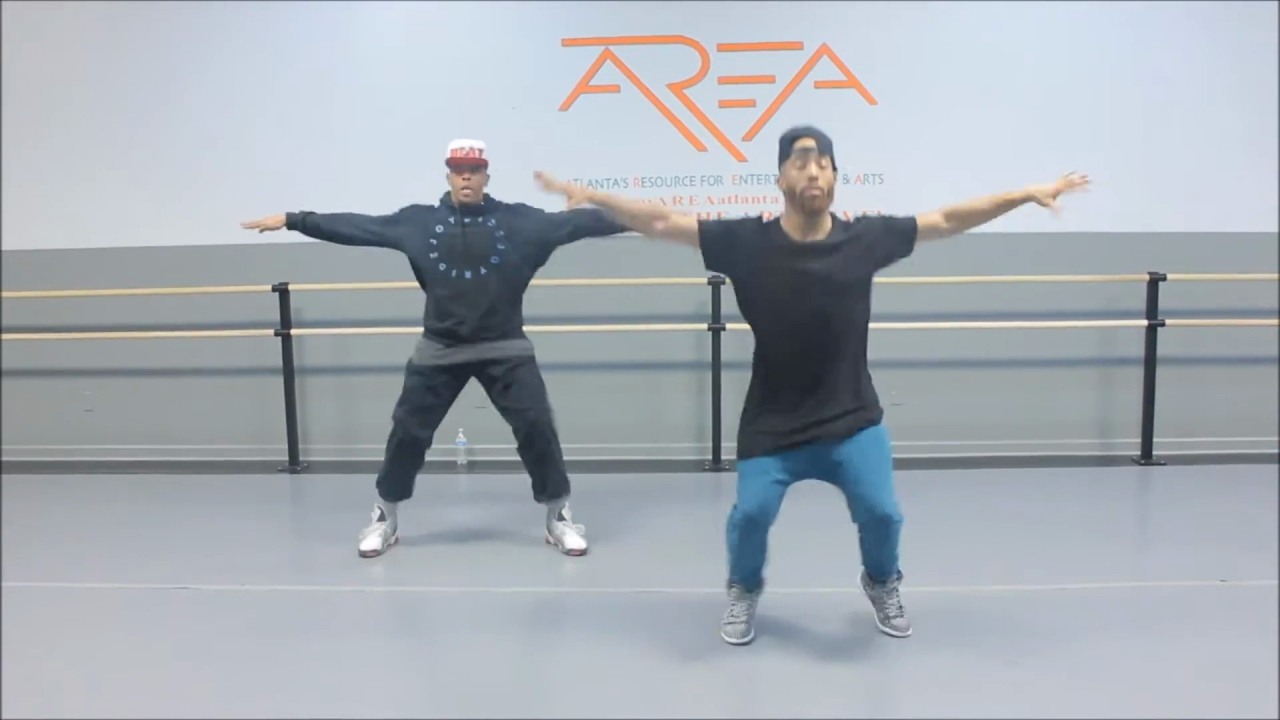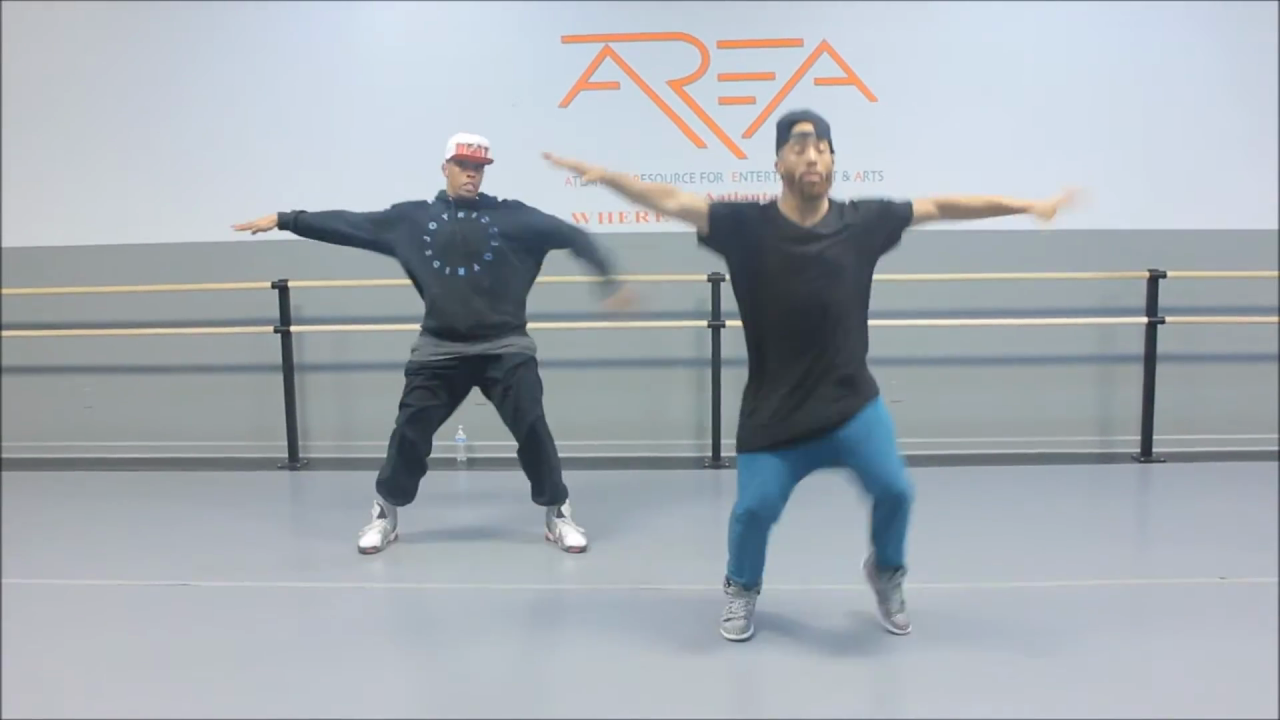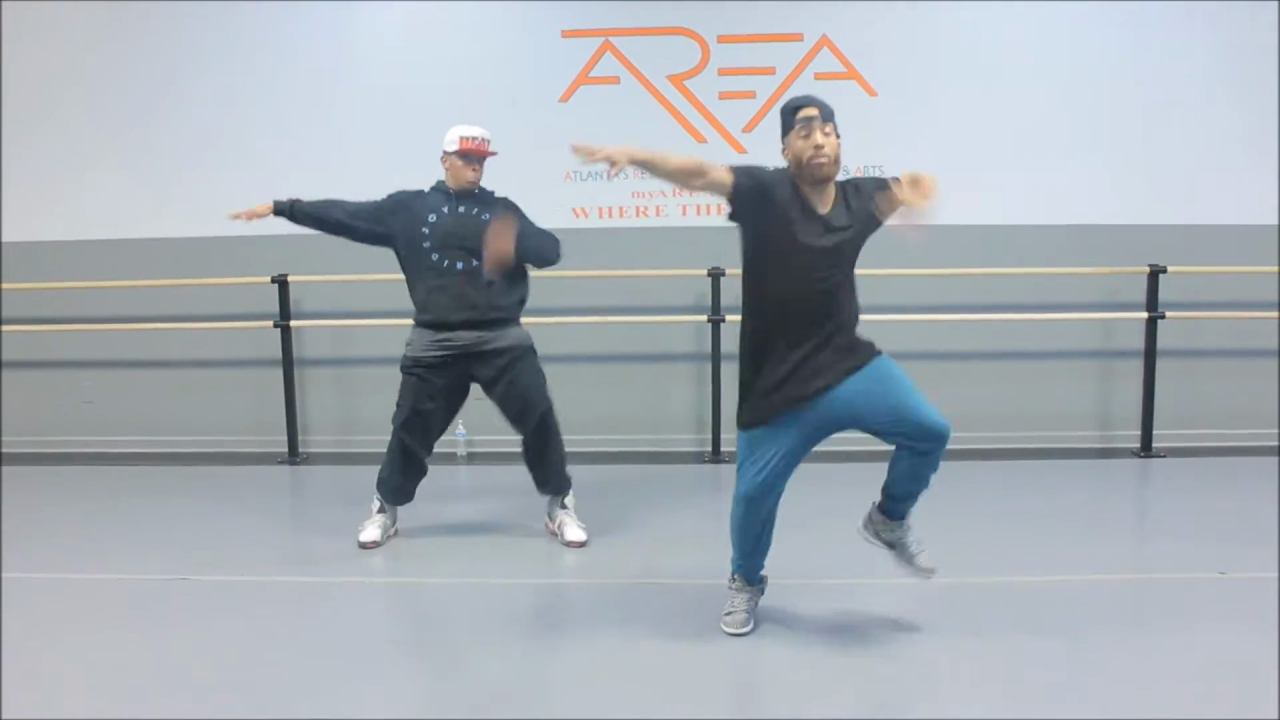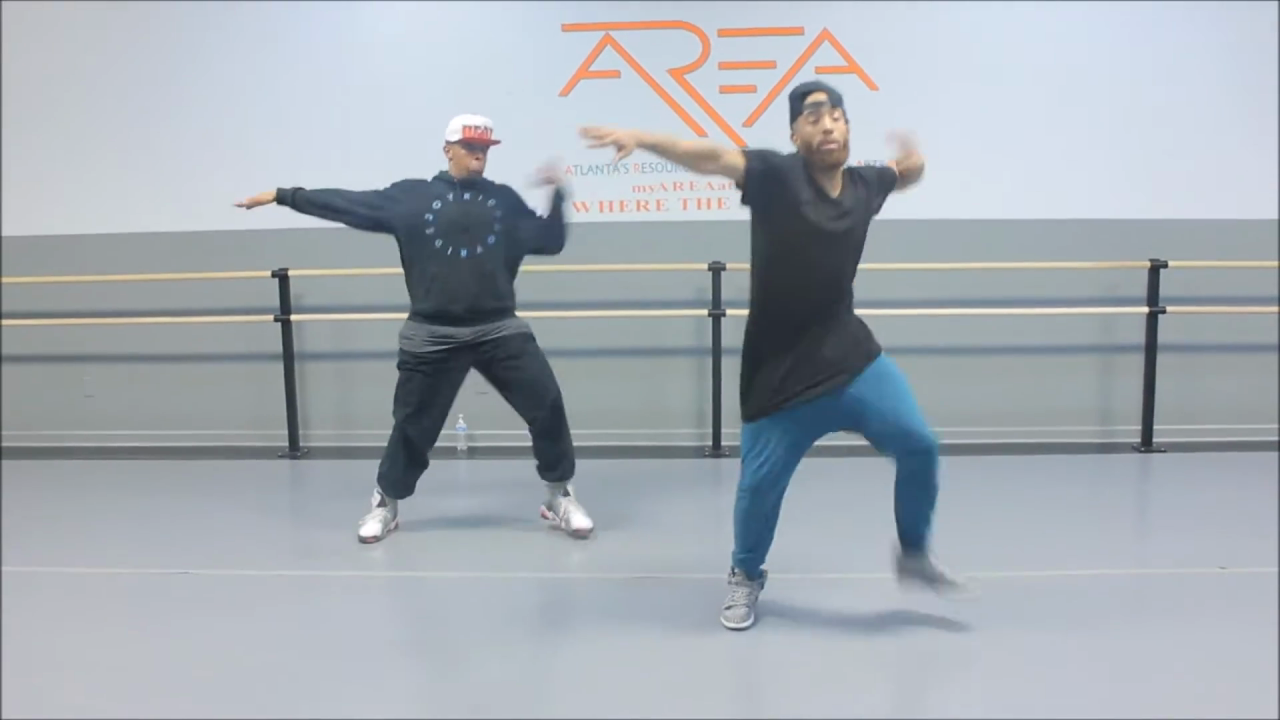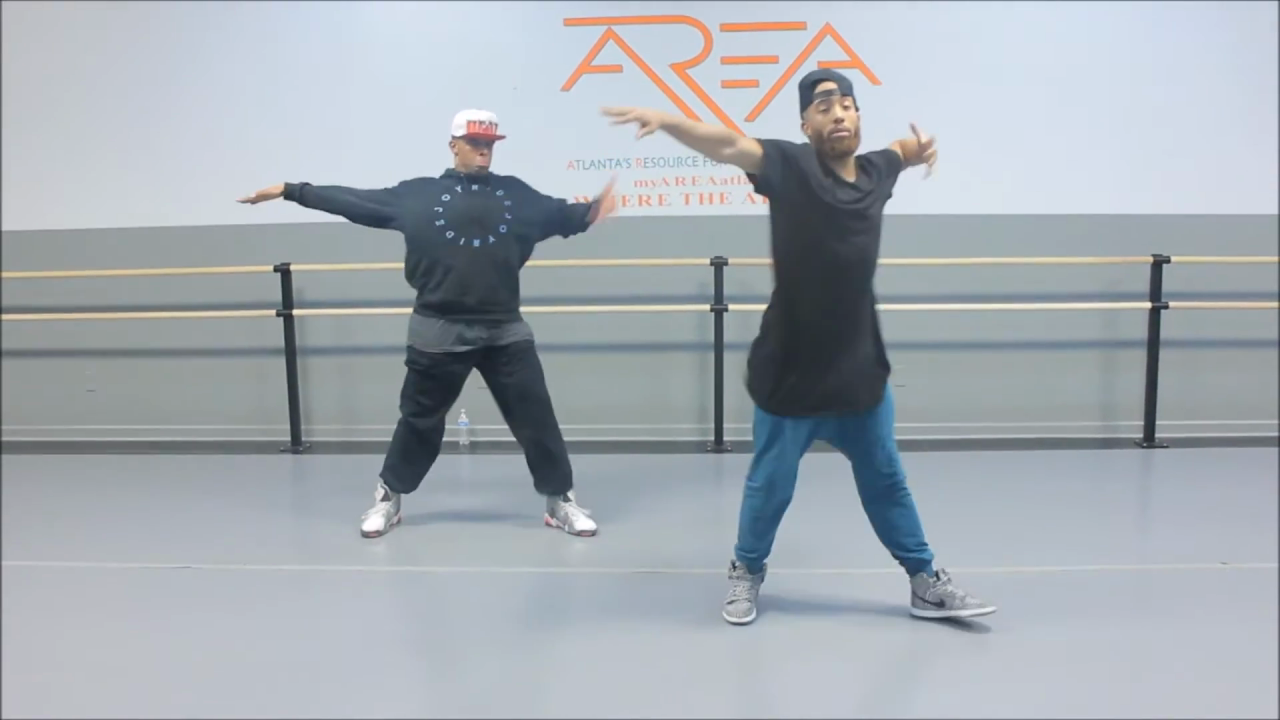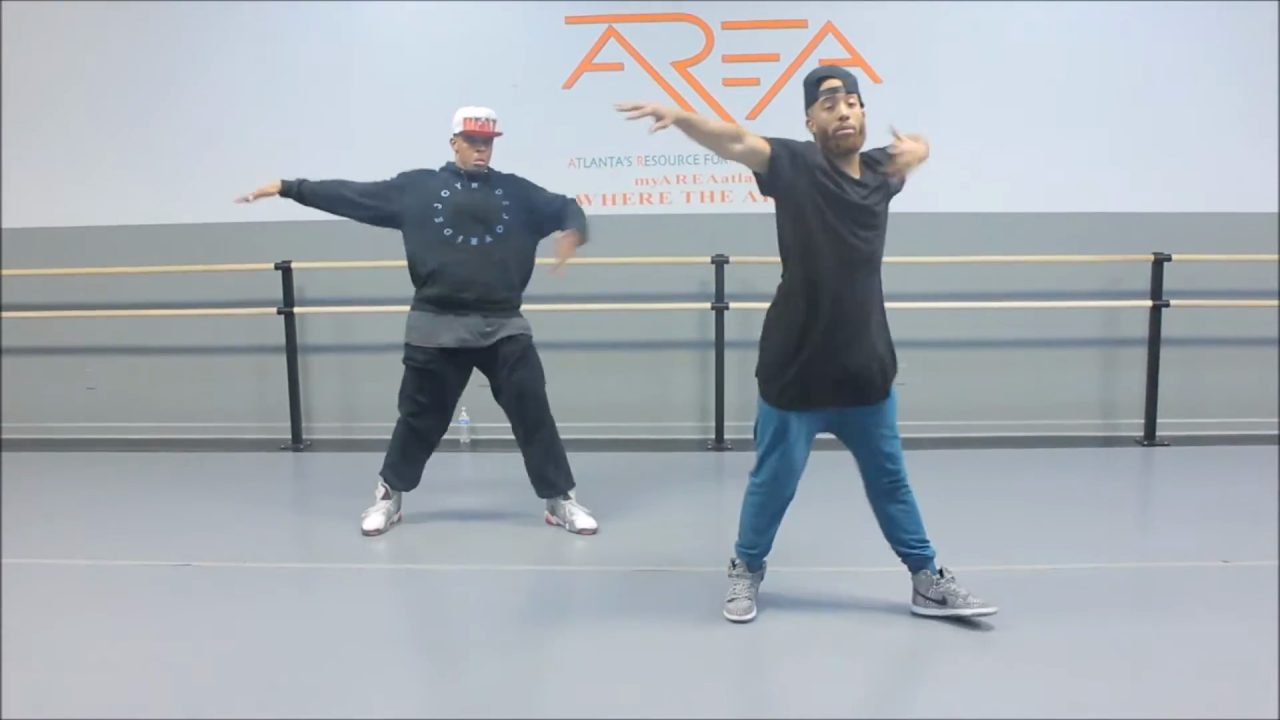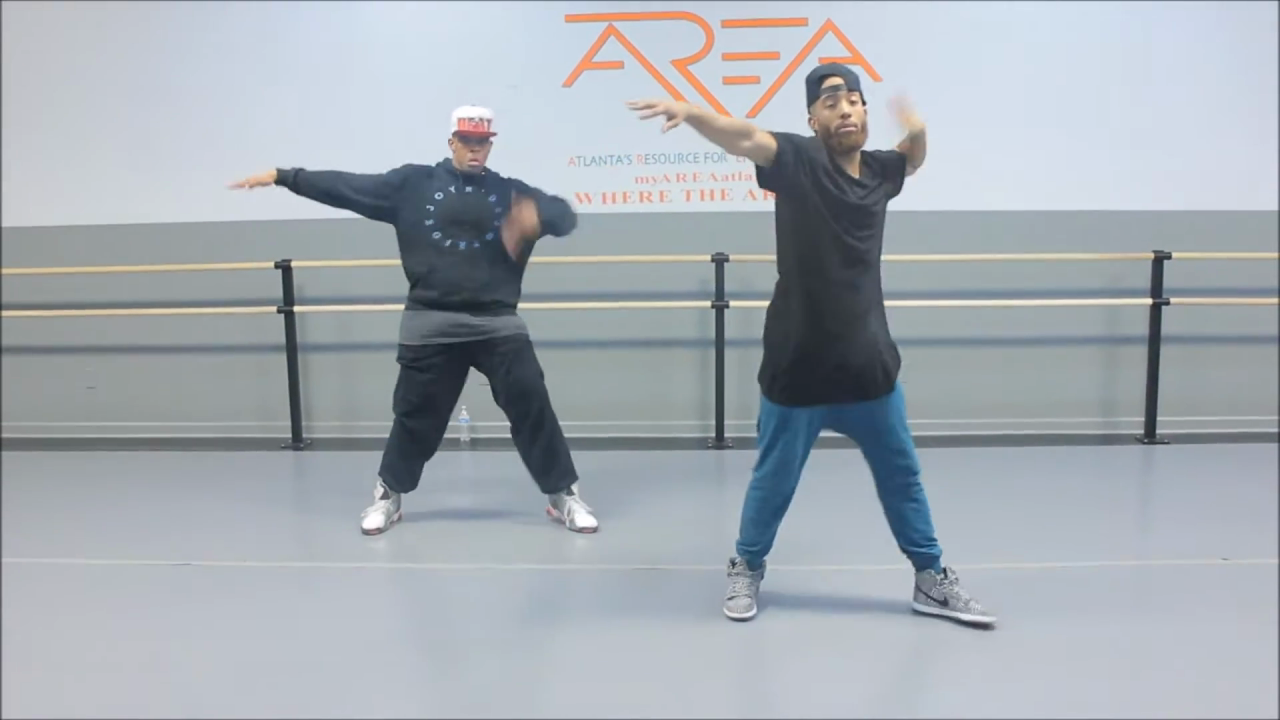
dt=0.1s
person 1, frame 1
left shoulder: (868, 238)
right shoulder: (746, 241)
left elbow: (947, 220)
right elbow: (663, 221)
left wrist: (1028, 194)
right wrist: (592, 196)
left hip: (851, 418)
right hip: (774, 421)
left knee: (882, 514)
right knee: (751, 514)
left ankle: (882, 584)
right ankle: (743, 592)
person 1, frame 2
left shoulder: (864, 222)
right shoulder: (746, 223)
left elbow: (939, 207)
right elbow: (670, 201)
left wrist: (1023, 203)
right wrist: (602, 174)
left hip: (851, 402)
right hip: (774, 412)
left knee: (895, 492)
right knee: (754, 509)
left ankle: (887, 574)
right ankle: (742, 590)
person 1, frame 3
left shoulder: (860, 196)
right shoulder: (763, 191)
left elbow: (909, 186)
right elbow: (700, 173)
left wrist: (916, 190)
right wrist: (633, 155)
left hip: (848, 362)
right hip: (776, 382)
left knee: (929, 431)
right knee: (756, 491)
left ankle: (889, 519)
right ankle: (746, 585)
person 1, frame 4
left shoulder: (866, 183)
right shoulder: (775, 175)
left elbow: (908, 172)
right elbow: (713, 157)
left wrist: (911, 164)
right wrist: (643, 139)
left hip: (851, 358)
right hip: (780, 374)
left knee: (919, 446)
right knee: (760, 485)
left ankle: (914, 556)
right ankle: (746, 578)
person 1, frame 5
left shoulder: (875, 169)
right shoulder: (789, 165)
left elbow: (909, 151)
right elbow: (726, 144)
left wrist: (920, 148)
right wrist: (664, 120)
left hip: (860, 368)
right hip: (790, 372)
left knee: (886, 482)
right knee: (770, 482)
left ankle: (925, 583)
right ankle: (746, 574)
person 1, frame 6
left shoulder: (879, 168)
right shoulder: (796, 163)
left elbow: (913, 148)
right elbow: (735, 142)
left wrist: (914, 150)
right wrist: (675, 115)
left hip: (867, 363)
right hip: (798, 365)
left knee: (889, 477)
right knee: (775, 478)
left ankle: (928, 581)
right ankle: (747, 571)
person 1, frame 7
left shoulder: (878, 169)
right shoulder: (798, 159)
left elbow: (913, 156)
right elbow: (743, 136)
left wrist: (916, 131)
right wrist: (688, 110)
left hip: (869, 359)
right hip: (800, 361)
left knee: (901, 470)
right knee: (775, 474)
left ankle: (933, 581)
right ankle: (746, 569)
person 2, frame 1
left shoulder: (518, 219)
right shoulder: (419, 220)
left elbow: (574, 221)
right elbow: (357, 226)
right wrist: (292, 220)
left hip: (504, 346)
right hip: (440, 348)
left knee: (536, 425)
right knee: (409, 430)
left ankle: (558, 517)
right ankle: (384, 518)
person 2, frame 2
left shoulder: (512, 215)
right shoulder: (411, 218)
left elbow: (568, 235)
right elbow: (349, 225)
left wrist: (607, 280)
right wrist: (283, 219)
left hip: (505, 345)
right hip: (439, 347)
left knee: (531, 427)
right knee: (410, 432)
left ankle: (557, 515)
right ankle: (384, 515)
person 2, frame 3
left shoulder: (501, 209)
right shoulder: (409, 207)
left elbow: (549, 250)
right elbow: (343, 215)
left wrist: (514, 244)
right wrist: (278, 208)
left hip: (501, 337)
right hip: (435, 341)
left knee: (538, 416)
right knee: (412, 429)
left ankle: (560, 507)
right ankle: (384, 511)
person 2, frame 4
left shoulder: (503, 199)
right shoulder: (411, 195)
left elbow: (552, 241)
right elbow: (348, 204)
left wrist: (557, 193)
right wrist: (282, 196)
left hip: (499, 328)
right hip: (432, 333)
left knee: (546, 401)
right knee: (413, 422)
left ankle: (560, 495)
right ankle: (386, 504)
person 2, frame 5
left shoulder: (515, 192)
right shoulder: (419, 193)
left elbow: (563, 216)
right elbow: (355, 201)
left wrist: (592, 210)
right wrist: (290, 191)
left hip: (504, 328)
right hip: (439, 328)
left knee: (535, 413)
right knee: (421, 418)
left ankle: (560, 502)
right ankle: (388, 499)
person 2, frame 6
left shoulder: (515, 190)
right shoulder: (417, 187)
left elbow: (565, 210)
right elbow: (352, 196)
left wrist: (573, 231)
right wrist: (287, 188)
left hip: (504, 325)
right hip: (437, 324)
left knee: (532, 411)
right knee: (420, 416)
left ankle: (560, 499)
right ankle: (389, 496)
person 2, frame 7
left shoulder: (509, 191)
right shoulder: (415, 182)
left elbow: (562, 216)
right elbow: (348, 187)
left wrist: (538, 216)
right wrist: (282, 177)
left hip: (498, 322)
right hip: (431, 323)
left knee: (533, 405)
right knee: (415, 414)
left ankle: (564, 495)
right ankle: (389, 496)
